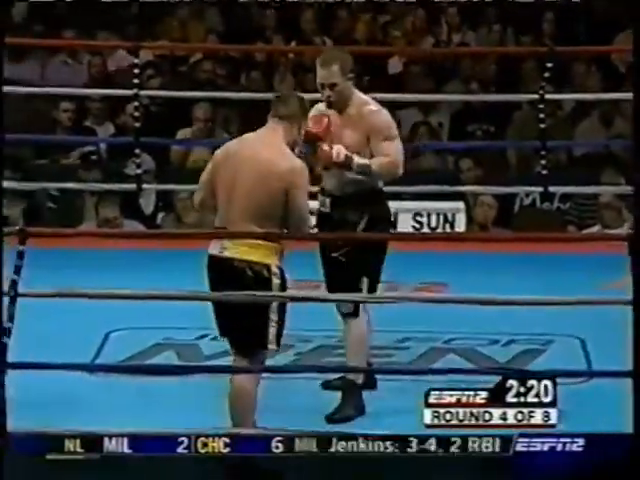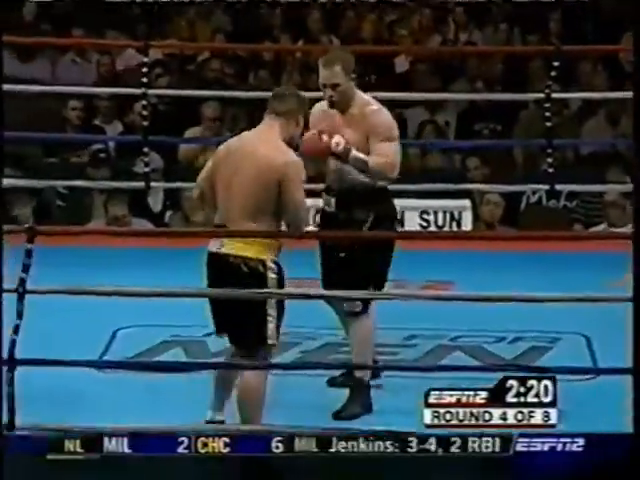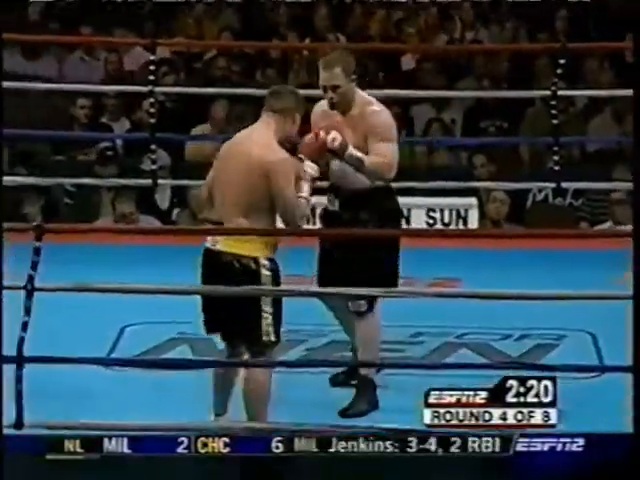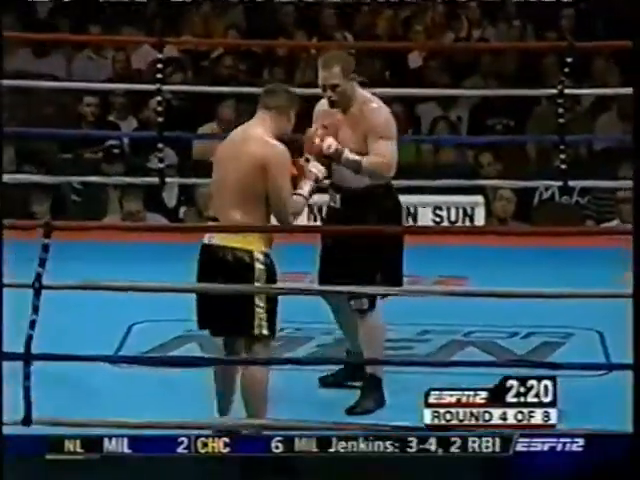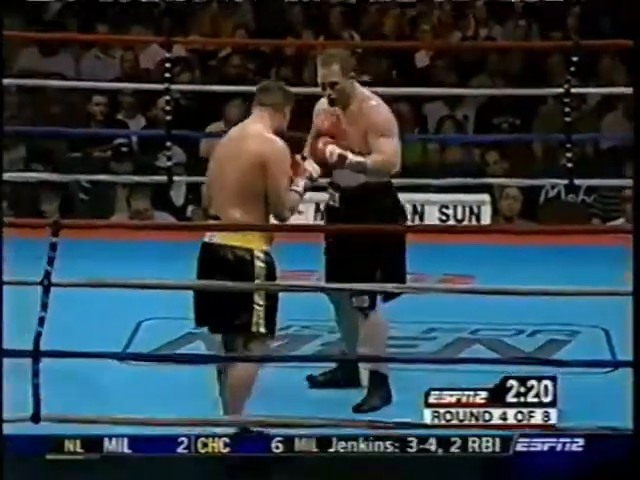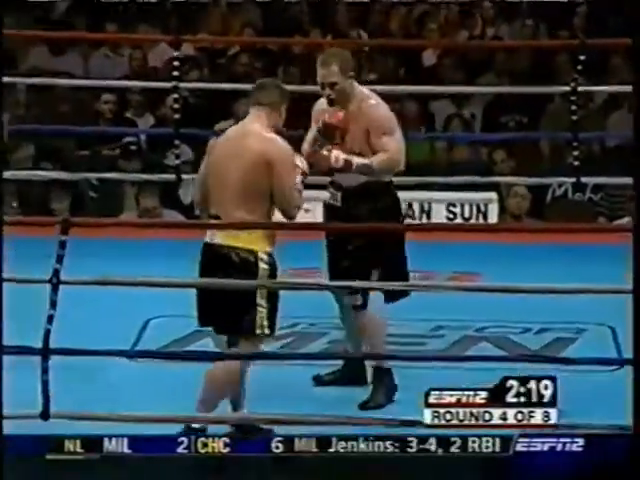
dt=0.1s
person 1, frame 1
left shoulder: (374, 116)
right shoulder: (318, 113)
left elbow: (395, 166)
left wrist: (351, 161)
right wrist: (308, 146)
left hip: (364, 212)
right hip: (330, 208)
left knee: (353, 304)
right knee: (343, 297)
left ankle: (354, 392)
right ankle: (360, 369)
person 1, frame 2
left shoulder: (376, 116)
right shoulder: (319, 112)
left elbow: (390, 169)
left wrist: (348, 154)
left hip: (368, 211)
right hip: (334, 206)
left knee: (358, 302)
right knee: (335, 292)
left ankle: (360, 389)
right ankle: (366, 361)
person 1, frame 3
left shoulder: (376, 116)
right shoulder: (320, 112)
left elbow: (386, 169)
right elbow: (315, 162)
left wrist: (344, 151)
left hip: (372, 210)
right hip: (338, 205)
left knee: (362, 301)
right knee: (330, 289)
left ankle: (367, 387)
right ankle: (363, 356)
person 1, frame 4
left shoulder: (375, 114)
right shoulder: (323, 109)
left elbow: (386, 167)
right elbow: (318, 160)
left wrist: (341, 154)
right wrist: (317, 151)
left hip: (373, 208)
right hip: (340, 203)
left knee: (365, 300)
right knee: (333, 289)
left ankle: (373, 385)
right ankle: (355, 360)
person 1, frame 5
left shoulder: (375, 111)
right shoulder: (323, 108)
left elbow: (390, 164)
right elbow: (315, 159)
left wrist: (345, 158)
right wrist: (316, 149)
left hip: (373, 206)
right hip: (340, 202)
left knee: (366, 299)
right knee: (338, 290)
left ankle: (379, 382)
right ankle: (348, 366)
person 1, frame 6
left shoulder: (375, 111)
right shoulder: (321, 108)
left elbow: (396, 161)
right elbow: (309, 160)
left wrist: (351, 163)
right wrist: (321, 138)
left hip: (374, 204)
right hip: (340, 201)
left knee: (360, 296)
right knee: (343, 291)
left ankle: (384, 375)
right ankle: (355, 365)
person 2, frame 1
left shoulder: (228, 149)
right shoulder: (292, 167)
left elbow: (201, 200)
right elbow: (299, 228)
left hip: (220, 257)
right hip: (257, 264)
left knee: (244, 349)
right knee: (249, 358)
left ankle: (242, 425)
person 2, frame 2
left shoulder: (228, 146)
right shoulder: (286, 161)
left elbow: (200, 194)
right elbow: (297, 223)
right wrist: (295, 185)
left hip: (219, 254)
right hip: (254, 261)
left knee: (239, 346)
right knee: (256, 356)
left ankle: (215, 418)
person 2, frame 3
left shoulder: (230, 145)
right shoulder: (277, 157)
left elbow: (210, 193)
right elbow: (295, 219)
right wrist: (305, 182)
left hip: (216, 252)
right hip: (249, 258)
left knee: (234, 345)
right knee: (260, 353)
left ankle: (219, 421)
person 2, frame 4
left shoulder: (229, 142)
right shoulder: (274, 151)
right elbow: (286, 215)
right wrist: (308, 182)
left hip: (213, 248)
right hip: (245, 253)
left knee: (232, 343)
right knee: (256, 347)
left ankle: (225, 422)
person 2, frame 5
left shoulder: (226, 141)
right shoulder: (274, 147)
right elbow: (282, 211)
right wrist: (302, 179)
left hip: (214, 246)
right hip: (245, 252)
left knee: (231, 340)
right knee: (253, 345)
person 2, frame 6
left shoulder: (220, 142)
right shoulder: (277, 148)
left elbow: (200, 200)
right elbow: (290, 210)
right wrist: (298, 174)
left hip: (214, 246)
right hip: (248, 253)
left knee: (238, 338)
right knee: (244, 344)
left ankle: (240, 418)
right ankle: (195, 425)
